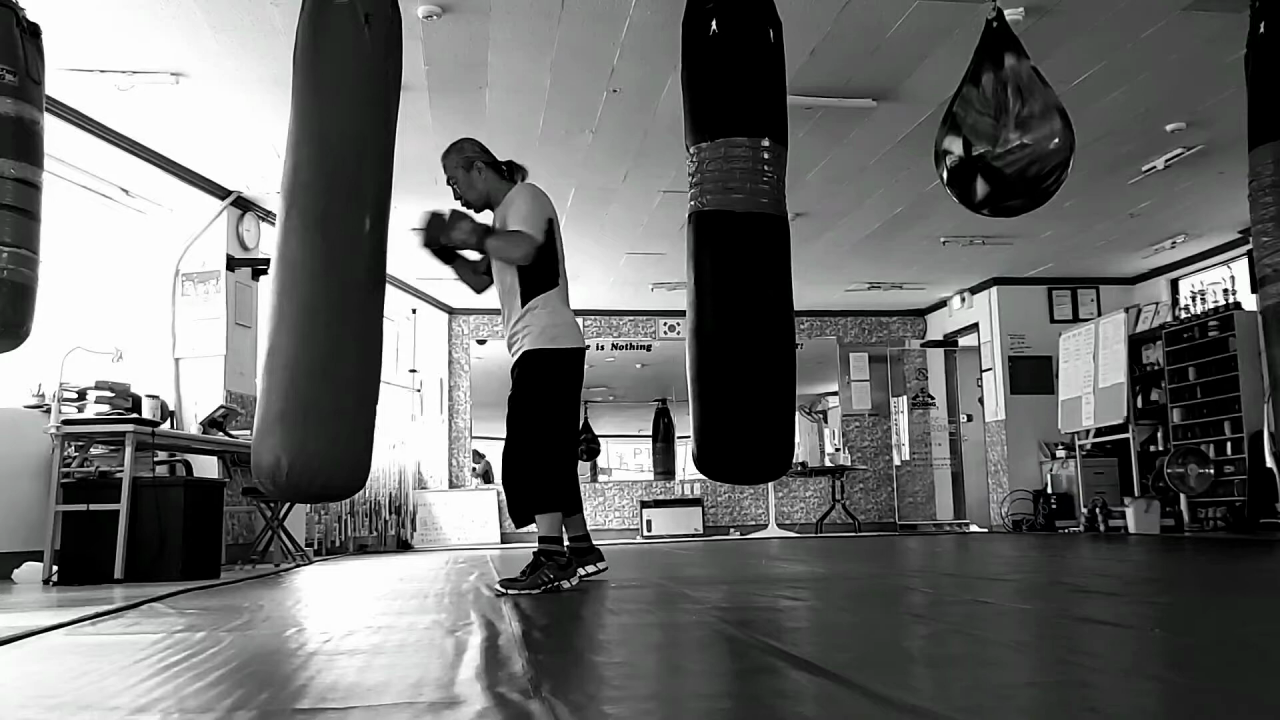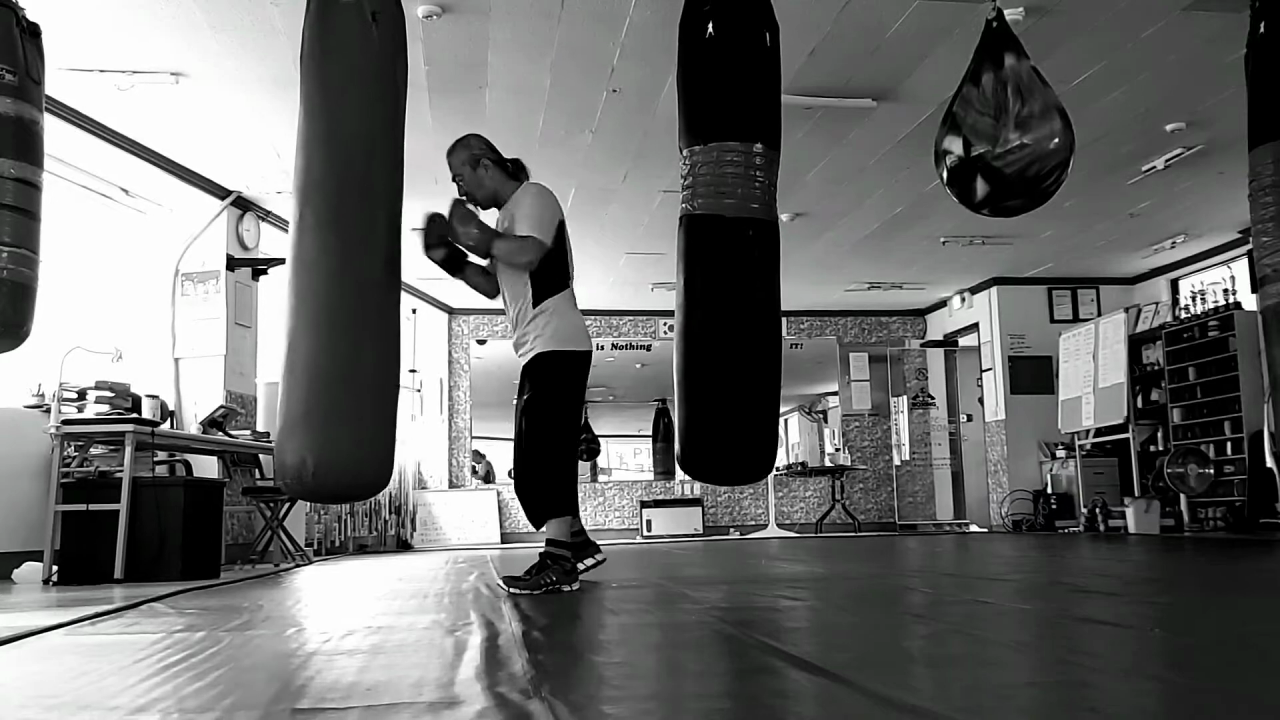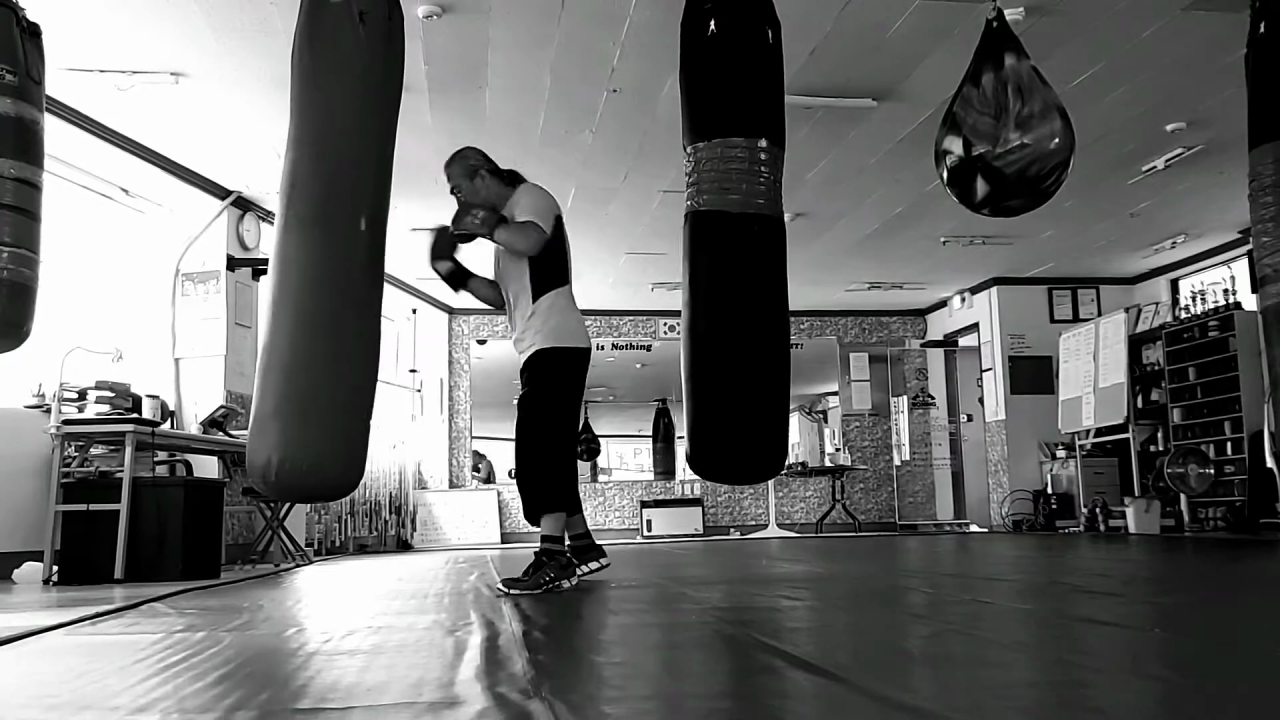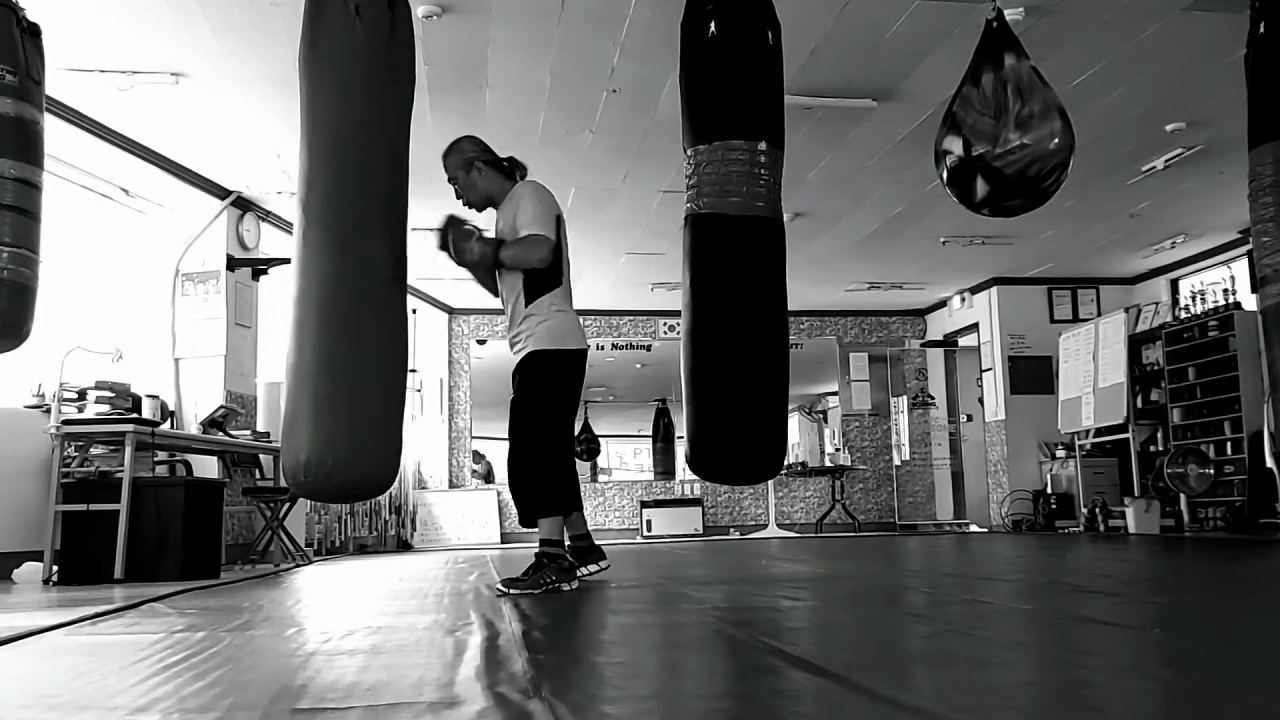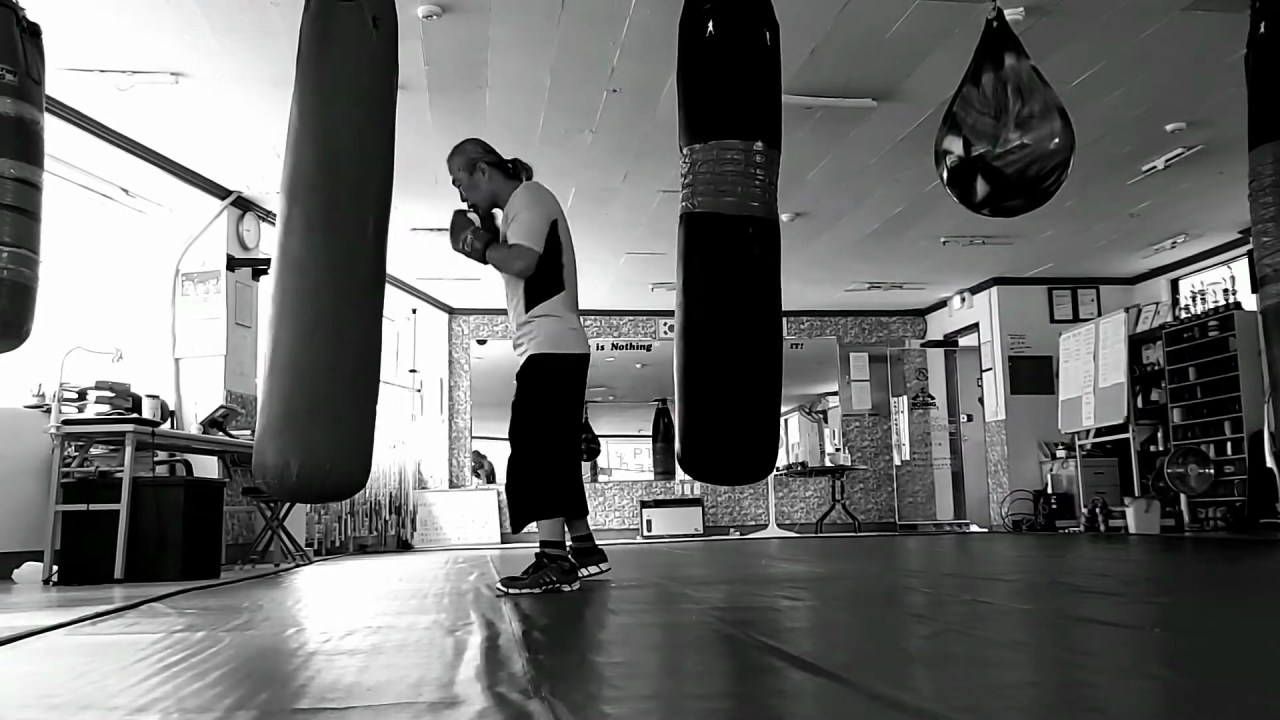
dt=1s
person 1, frame 1
left shoulder: (525, 198)
right shoulder: (504, 217)
left elbow: (520, 251)
right elbow: (480, 280)
left wrist: (470, 233)
right wrist: (452, 250)
left hip: (549, 345)
right hip: (535, 349)
left knee: (533, 449)
right knee: (549, 449)
left ankle: (552, 558)
right ankle: (579, 548)
person 1, frame 2
left shoulder: (531, 196)
right shoulder: (512, 211)
left elbow: (529, 254)
right elbow: (491, 287)
left wrist: (477, 238)
right wrist: (448, 255)
left hip: (556, 347)
right hip: (538, 352)
left knee: (546, 451)
right knee: (534, 455)
left ankle: (558, 560)
right ankle: (576, 545)
person 1, frame 3
left shoulder: (529, 197)
right shoulder: (512, 211)
left elbow: (529, 244)
right elbow: (502, 298)
left wrist: (484, 224)
right wrist: (455, 276)
left hip: (553, 345)
right hip: (556, 348)
left knee: (539, 447)
right knee: (551, 450)
left ankle: (553, 557)
right ankle: (582, 547)
person 1, frame 4
left shoulder: (527, 197)
right shoulder: (507, 216)
left elbow: (538, 255)
right elbow: (508, 287)
left wrist: (485, 247)
right wrist: (469, 256)
left hip: (550, 346)
right hip: (541, 349)
left knee: (533, 449)
right knee: (549, 451)
left ankle: (554, 560)
right ankle: (582, 548)
person 1, frame 5
left shoulder: (528, 198)
right shoulder: (521, 213)
left elbow: (520, 263)
right elbow: (525, 271)
left wrist: (481, 242)
right wrist: (476, 245)
left hip: (551, 351)
right hip: (546, 353)
left knee: (533, 457)
right knee: (551, 455)
left ankle: (553, 561)
right ankle: (584, 551)
